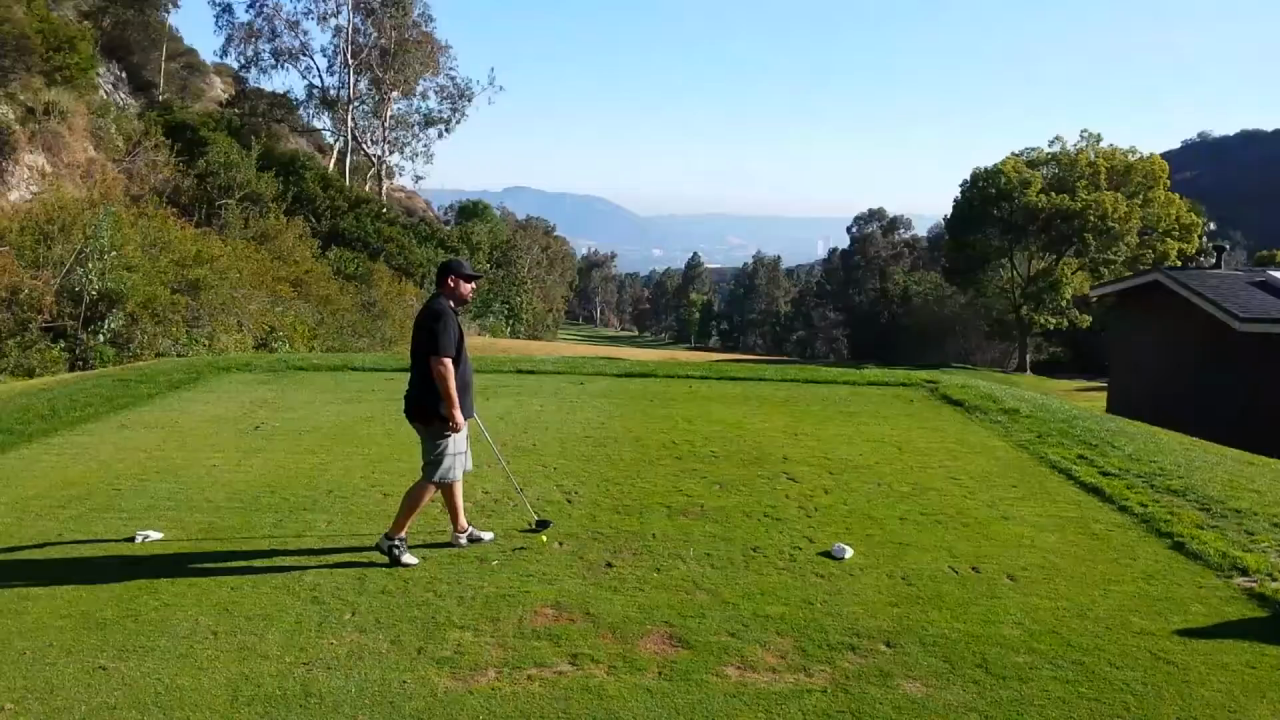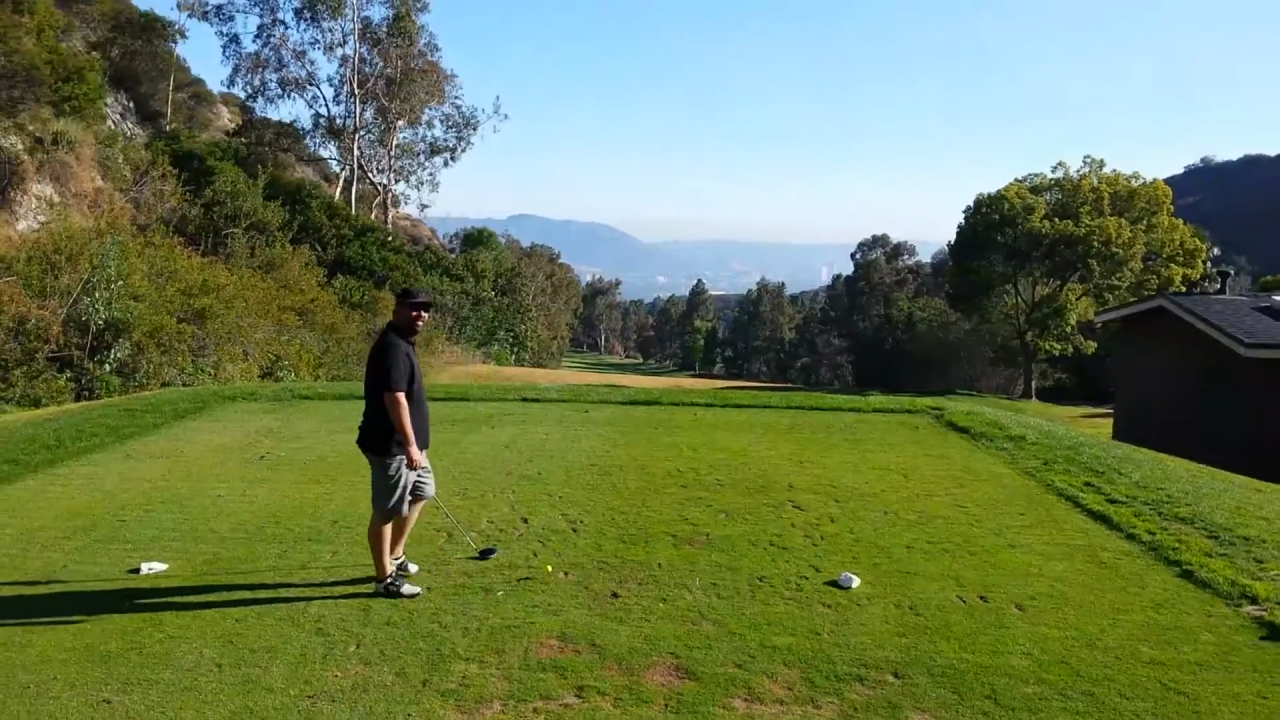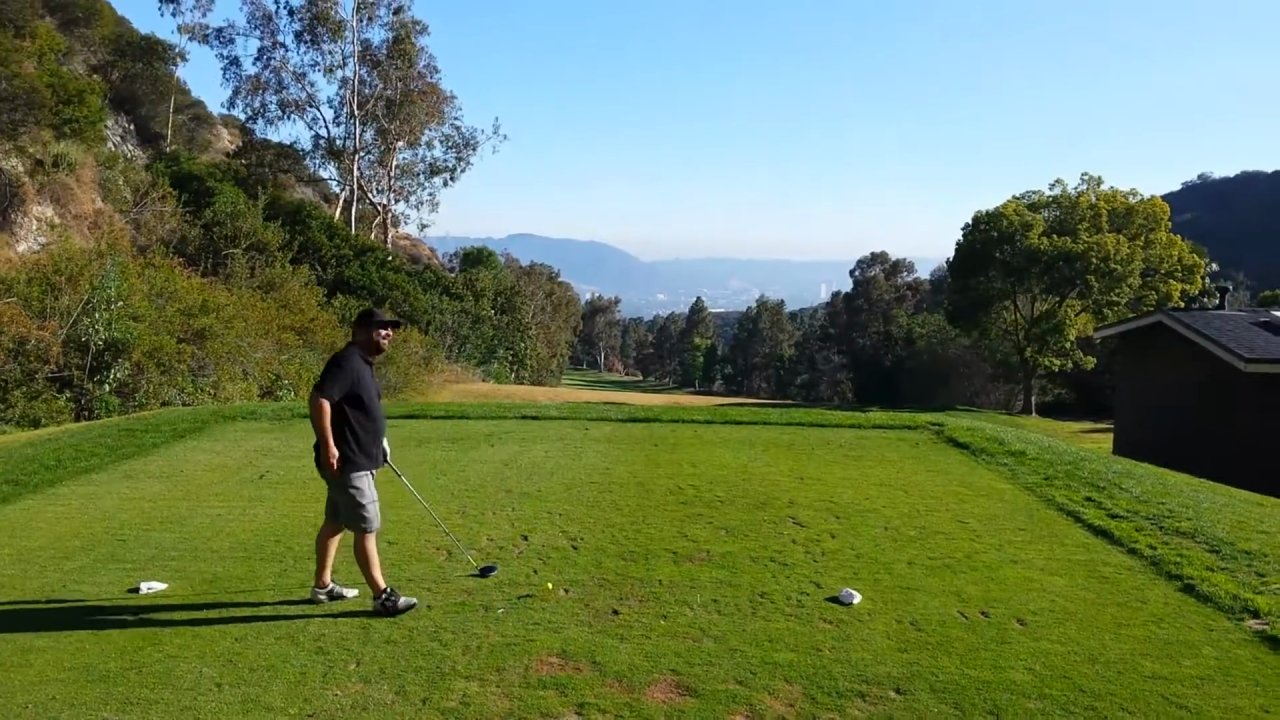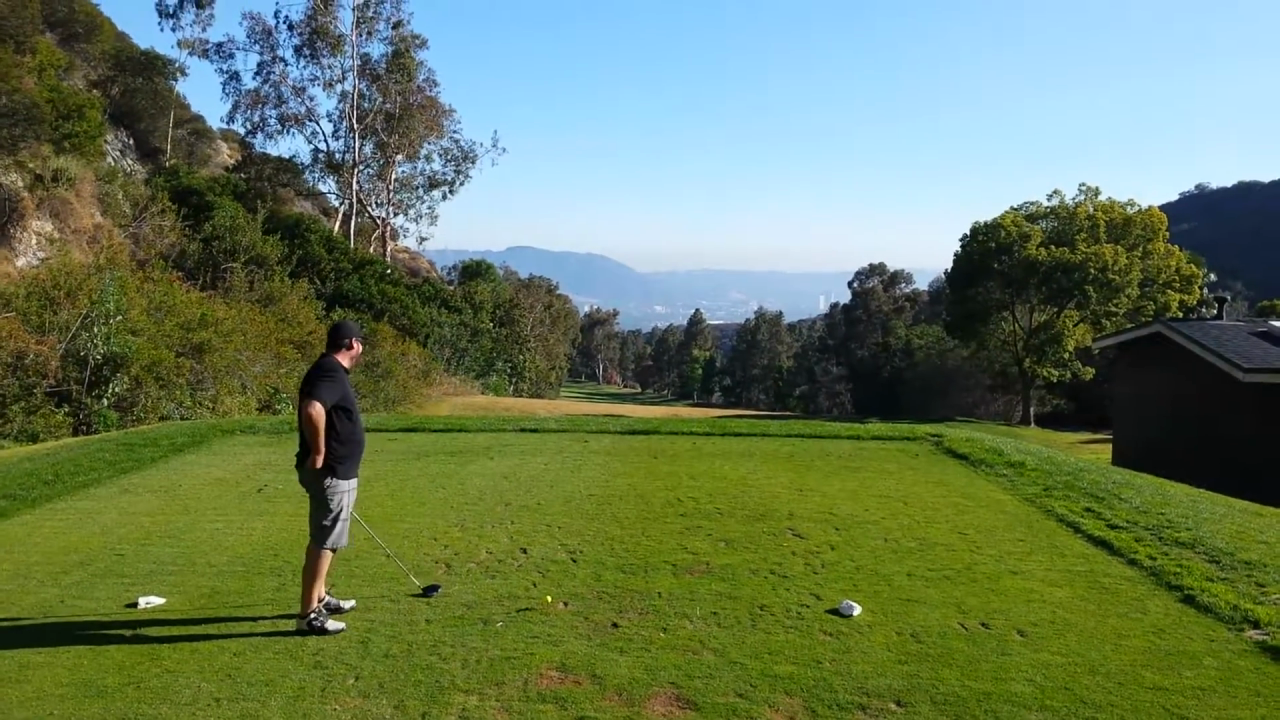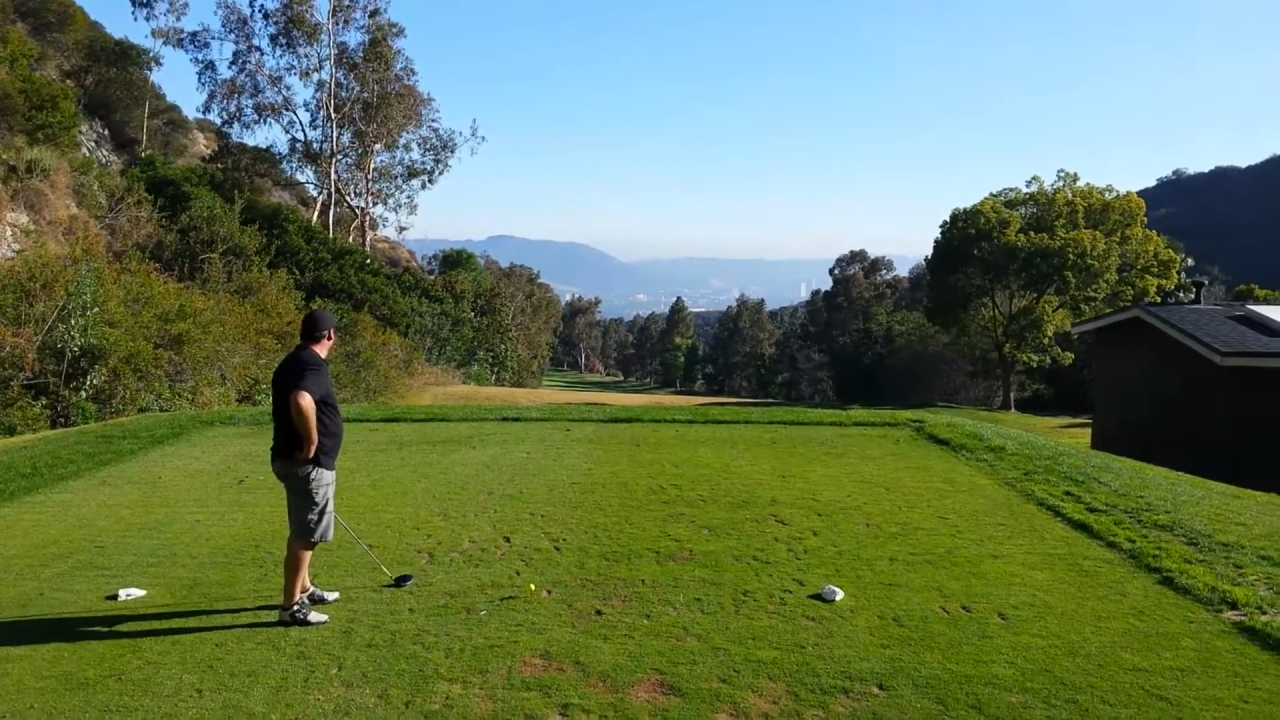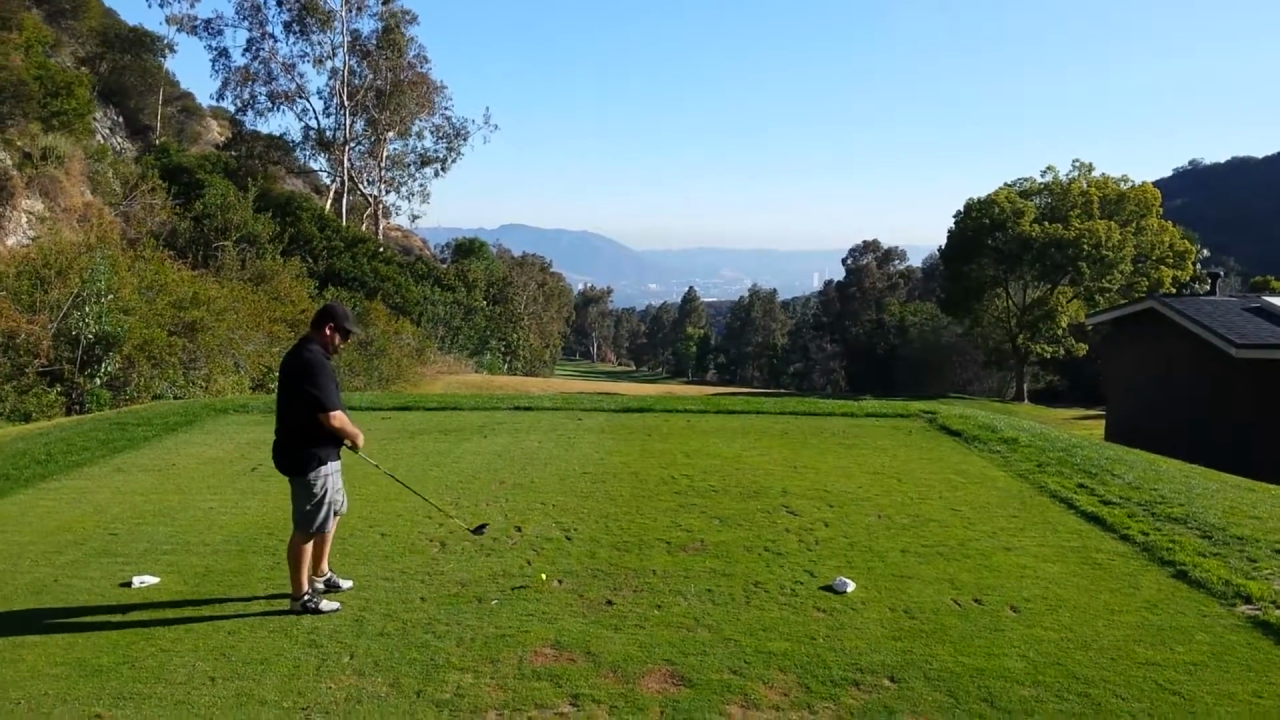
dt=0.5s
person 1, frame 1
left shoulder: (438, 311)
right shoulder: (441, 314)
right elbow: (441, 365)
left wrist: (456, 407)
right wrist: (454, 408)
left hip: (440, 410)
right hip: (437, 413)
left knee: (454, 470)
right knee: (435, 478)
left ankle: (462, 529)
right ankle: (392, 538)
person 1, frame 2
left shoulder: (402, 342)
right shoulder: (392, 347)
right elbow: (395, 399)
right wrist: (410, 445)
left hip: (404, 442)
right hip: (391, 445)
left knee: (420, 493)
right knee: (388, 511)
left ankle: (394, 556)
right ankle: (385, 578)
person 1, frame 3
left shoulder: (364, 363)
right shoulder: (347, 362)
right elbow: (319, 401)
left wrist: (379, 444)
right wrist: (328, 446)
left hip: (356, 460)
right hip: (348, 462)
left knee: (335, 522)
right knee: (366, 527)
left ankle: (323, 586)
right ankle: (383, 595)
person 1, frame 4
left shoulder: (328, 370)
right shoulder: (332, 373)
right elbow: (312, 409)
right wrist: (317, 452)
left hip: (329, 471)
right hip: (331, 473)
left knee: (320, 538)
right knee: (327, 543)
left ankle: (319, 599)
right ankle: (308, 614)
person 1, frame 5
left shoulder: (291, 362)
right shoulder: (313, 366)
right elbow: (302, 402)
right wrist: (311, 444)
left hip: (293, 460)
right hip: (308, 465)
left knee: (302, 531)
right knee: (306, 536)
left ankle: (305, 590)
right ankle: (291, 606)
person 1, frame 6
left shoulder: (304, 354)
right shoulder: (314, 363)
right elbow: (332, 418)
left wrist: (345, 434)
right wrist: (355, 435)
left hip: (316, 453)
right hip: (311, 457)
left knee: (332, 511)
right knee: (307, 527)
left ankle: (320, 575)
right ankle: (301, 596)
